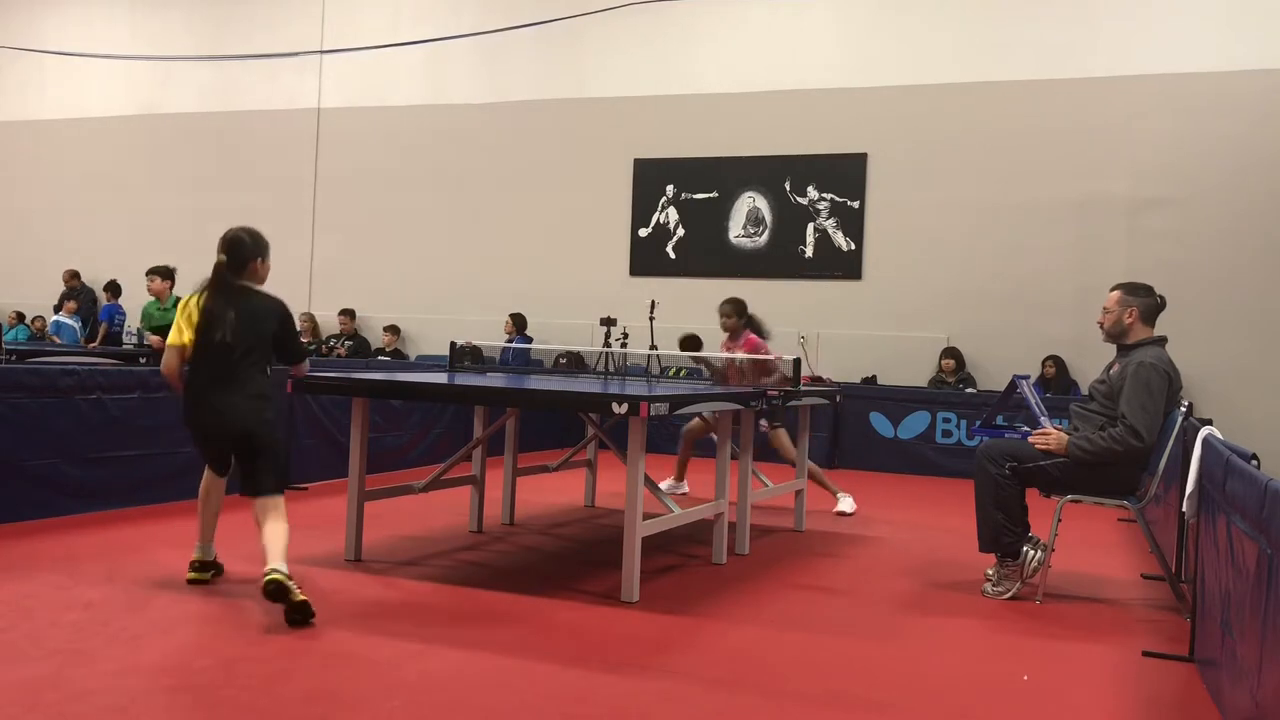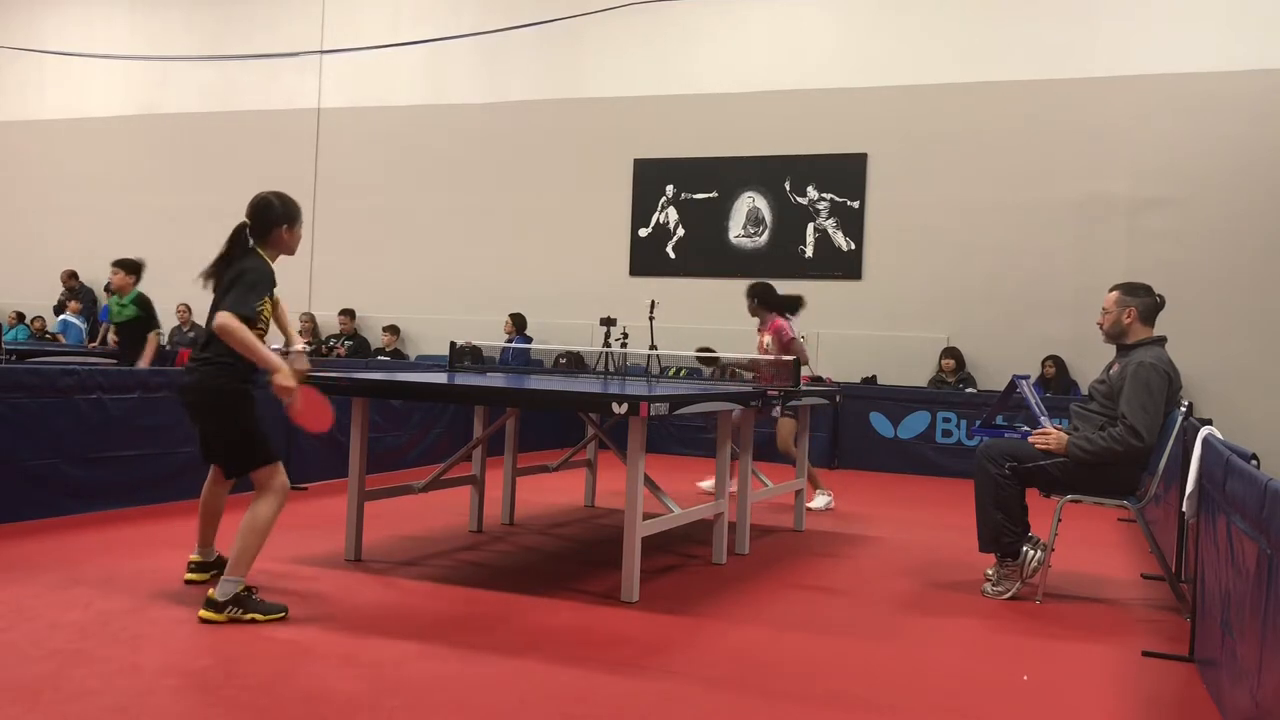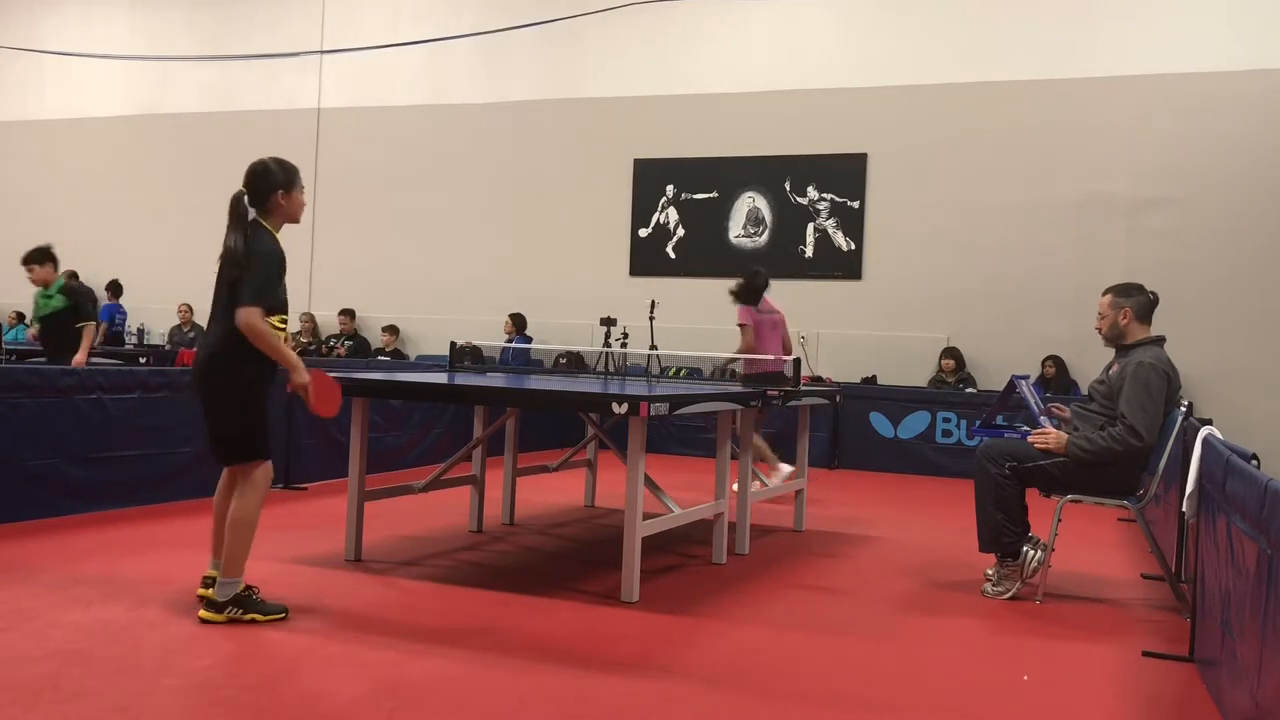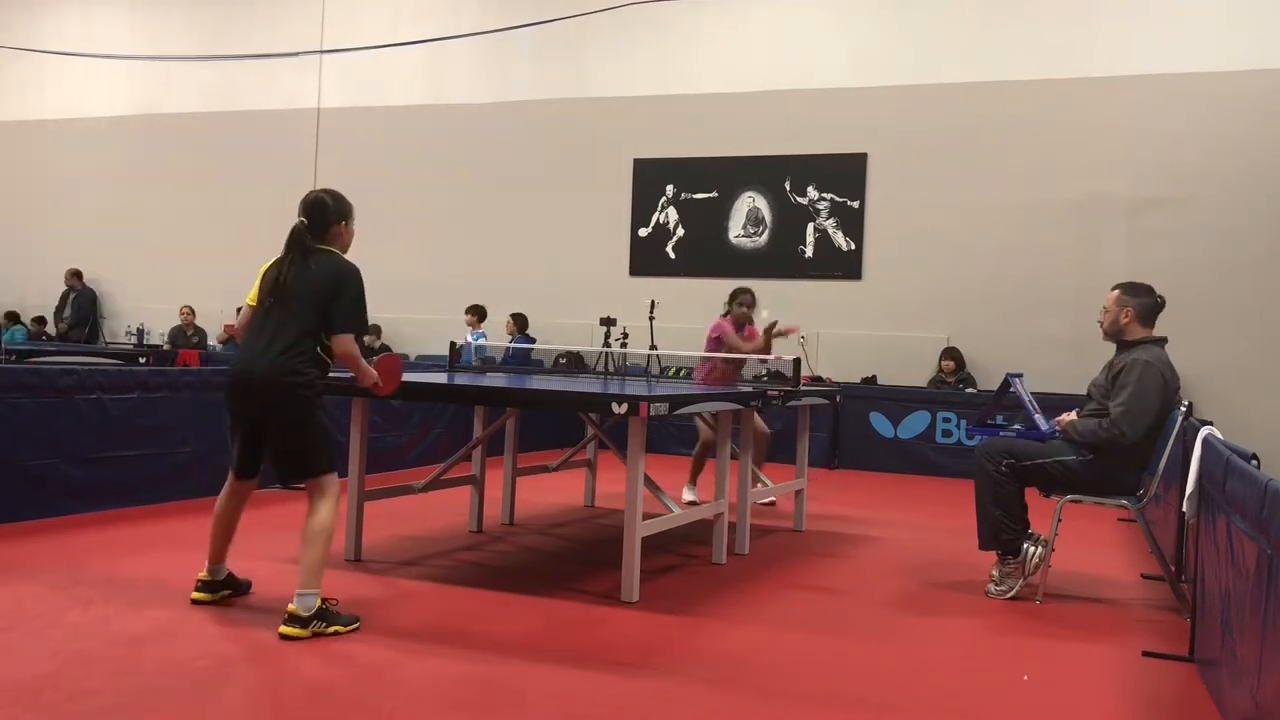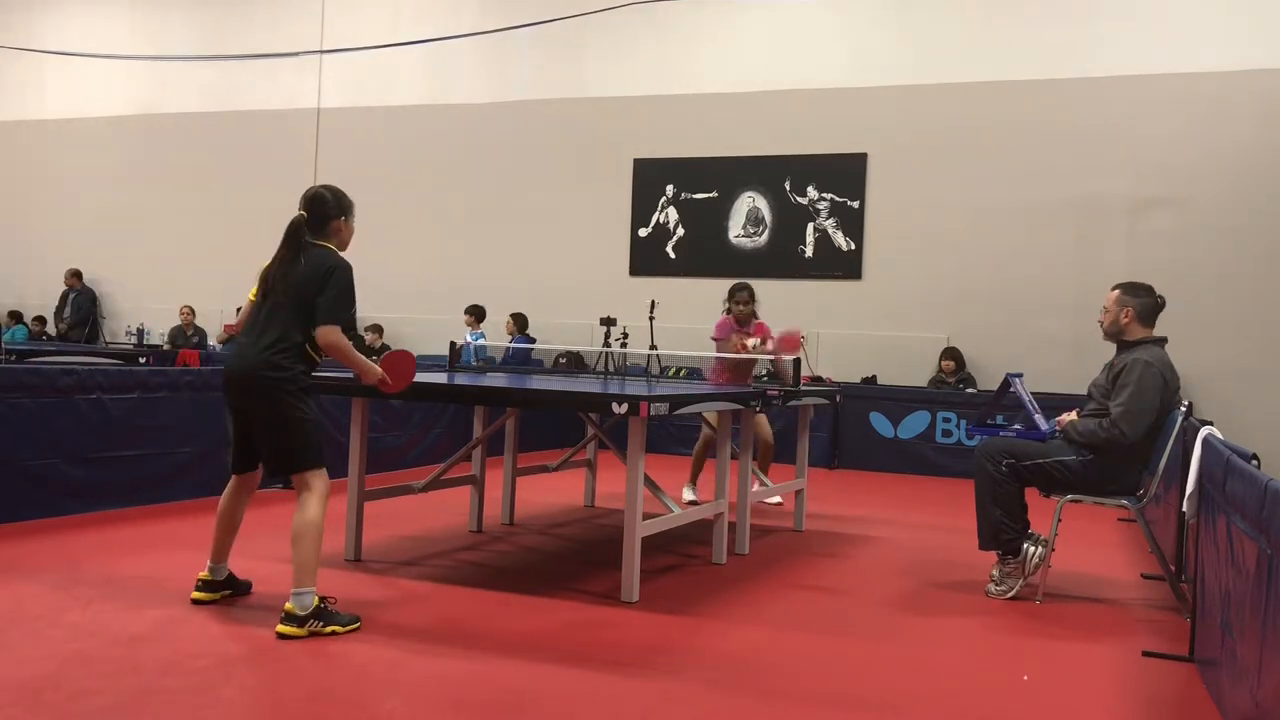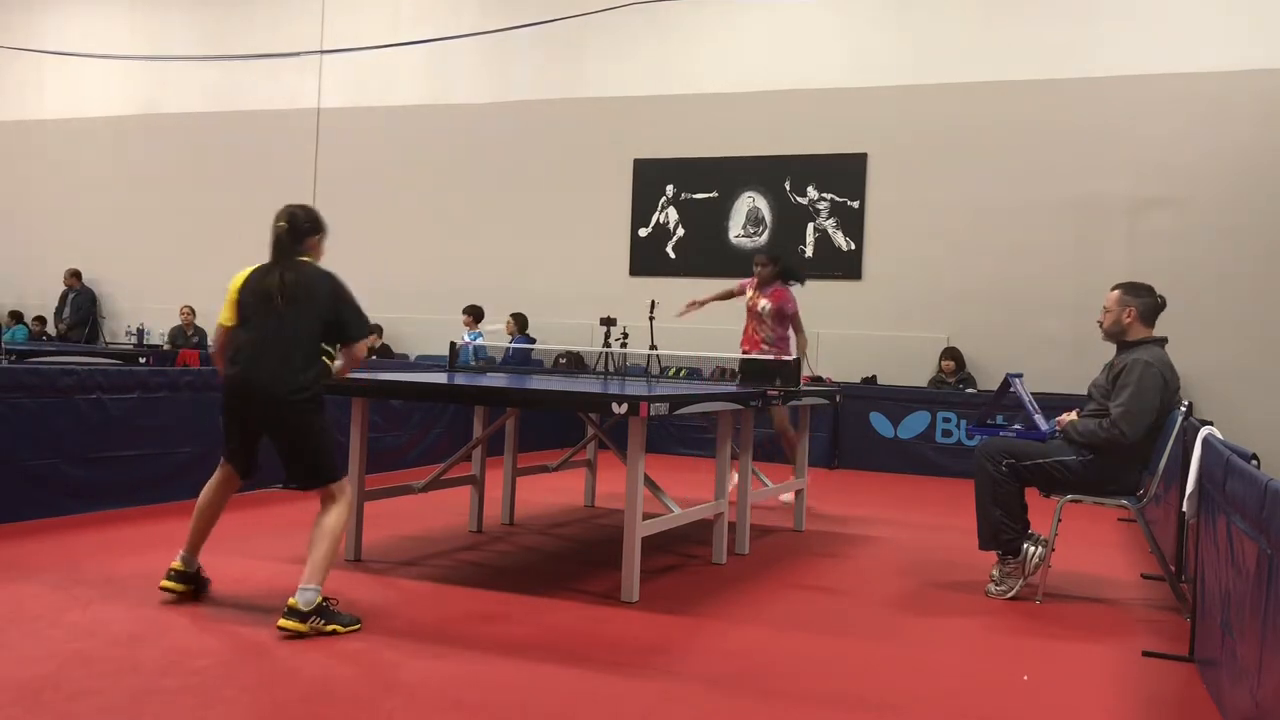
dt=0.4s
person 1, frame 1
left shoulder: (198, 302)
right shoulder: (273, 308)
left elbow: (171, 367)
right elbow: (300, 367)
left wrist: (186, 384)
left hip: (204, 413)
right hip: (253, 415)
left knee: (216, 469)
right knee: (271, 510)
left ankle: (204, 559)
right ankle: (278, 571)
person 1, frame 2
left shoulder: (247, 263)
right shoulder: (256, 272)
left elbow: (274, 303)
right elbow: (226, 323)
left wrist: (294, 342)
right wrist: (277, 364)
left hip: (204, 384)
right hip: (222, 388)
left knee: (224, 470)
right knee: (273, 486)
left ankle: (204, 559)
right ankle: (226, 594)
person 1, frame 3
left shoulder: (249, 239)
right shoulder: (264, 247)
right elbow: (249, 319)
left wrist: (280, 349)
right wrist: (294, 365)
left hip: (221, 368)
right hip: (235, 373)
left knee: (236, 472)
right knee: (255, 477)
left ankle: (217, 574)
right ankle: (226, 595)
person 1, frame 4
left shoulder: (278, 265)
right shoulder: (343, 273)
left elbow: (242, 327)
right elbow: (343, 346)
right wrist: (366, 374)
left hip: (244, 380)
right hip: (289, 388)
left knee: (240, 480)
right knee: (324, 489)
left ankle: (213, 577)
right ankle: (304, 609)
person 1, frame 5
left shoulder: (282, 260)
right shoulder: (334, 267)
left elbow: (245, 321)
right elbow: (327, 337)
right wrist: (366, 369)
left hip: (240, 373)
right hip: (278, 382)
left knee: (245, 475)
right knee: (313, 485)
left ankle: (214, 577)
right ankle: (302, 608)
person 1, frame 6
left shoulder: (250, 277)
right shoulder: (327, 284)
left elbow: (219, 344)
right elbow: (358, 352)
right wrist: (341, 367)
left hip: (243, 390)
right hip: (295, 398)
left knee: (229, 473)
right knee: (337, 496)
left ankle: (185, 568)
right ankle: (305, 604)
person 2, frame 1
left shoulder: (1147, 365)
right shoulder: (1131, 357)
left elbow: (1133, 438)
left wrist: (1070, 445)
right wrist: (1068, 434)
left hip: (1107, 469)
right hip: (1095, 456)
left knee: (994, 455)
right knee: (996, 452)
left ankle: (1013, 553)
right ankle: (1020, 545)
person 2, frame 2
left shoulder: (1147, 366)
right shoulder: (1132, 357)
left elbow: (1133, 438)
left wrist: (1070, 445)
right wrist: (1068, 435)
left hip: (1107, 469)
right hip: (1094, 457)
left knee: (994, 455)
right knee: (997, 451)
left ankle: (1013, 554)
right ankle: (1020, 545)
person 2, frame 3
left shoulder: (1146, 365)
right shoulder: (1131, 357)
left elbow: (1133, 437)
left wrist: (1071, 444)
right wrist: (1074, 420)
left hip: (1107, 469)
right hip: (1096, 456)
left knee: (994, 455)
right knee: (998, 452)
left ankle: (1013, 553)
right ankle: (1019, 545)
person 2, frame 4
left shoulder: (1145, 364)
right shoulder: (1133, 356)
left elbow: (1120, 432)
left wrist: (1072, 427)
right wrist: (1077, 419)
left hip: (1105, 466)
right hip: (1095, 454)
left knee: (993, 454)
right knee: (999, 449)
left ankle: (1013, 551)
right ankle: (1020, 544)
person 2, frame 5
left shoulder: (1144, 364)
right shoulder: (1133, 356)
left elbow: (1120, 431)
left wrist: (1072, 427)
right wrist: (1076, 419)
left hip: (1106, 466)
right hip: (1095, 454)
left knee: (993, 453)
right knee: (997, 450)
left ankle: (1014, 551)
right ankle: (1020, 543)
person 2, frame 6
left shoulder: (1145, 365)
right shoulder: (1134, 356)
left elbow: (1120, 431)
left wrist: (1073, 427)
right wrist: (1078, 419)
left hip: (1105, 467)
right hip: (1095, 454)
left knee: (993, 453)
right knee: (998, 449)
left ankle: (1014, 551)
right ankle: (1021, 543)
person 3, frame 1
left shoulder: (755, 343)
right shoulder: (727, 344)
left elbow: (775, 373)
right wrist: (705, 363)
left knee: (791, 456)
right knee: (688, 432)
left ankle: (840, 495)
right ankle: (678, 482)
person 3, frame 2
left shoulder: (780, 326)
right shoulder: (763, 328)
left elbow: (803, 359)
left knee: (785, 447)
right knee: (732, 425)
left ankle: (823, 492)
right ankle: (727, 480)
person 3, frame 3
left shoulder: (745, 309)
right shoulder: (776, 311)
left elbow: (749, 345)
right elbow: (788, 348)
left wrist: (728, 361)
left hip: (756, 374)
right hip: (776, 374)
left ankle: (778, 467)
right ankle: (752, 479)
person 3, frame 4
left shoulder: (751, 332)
right shoulder: (721, 326)
left elbow: (764, 356)
right elbow: (744, 350)
left wrist: (769, 335)
right wrist: (767, 337)
left knee: (762, 432)
right knee: (708, 439)
right ankle: (691, 485)
person 3, frame 5
left shoulder: (762, 330)
right shoulder: (724, 325)
right elbow: (726, 359)
right wrist: (758, 352)
left knee: (767, 440)
right knee: (708, 436)
left ankle: (762, 486)
right ankle: (690, 486)
person 3, frame 6
left shoulder: (784, 296)
right shoulder: (751, 285)
left elbow: (800, 334)
right elbow: (730, 292)
right wrist: (703, 301)
left knee: (781, 426)
